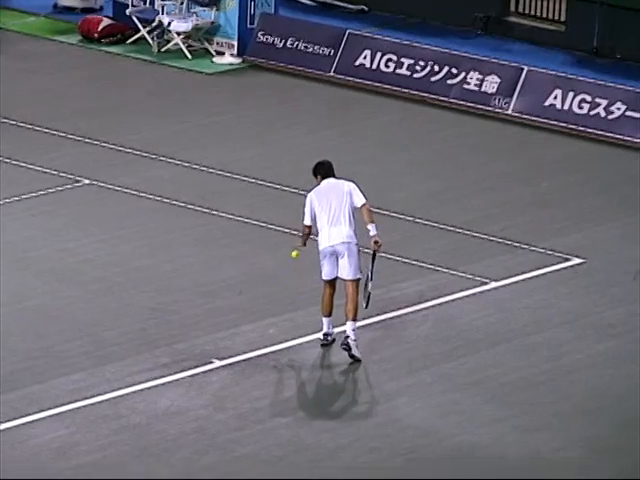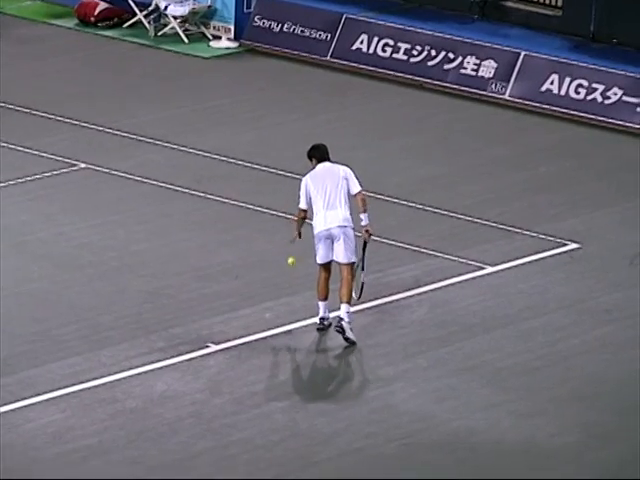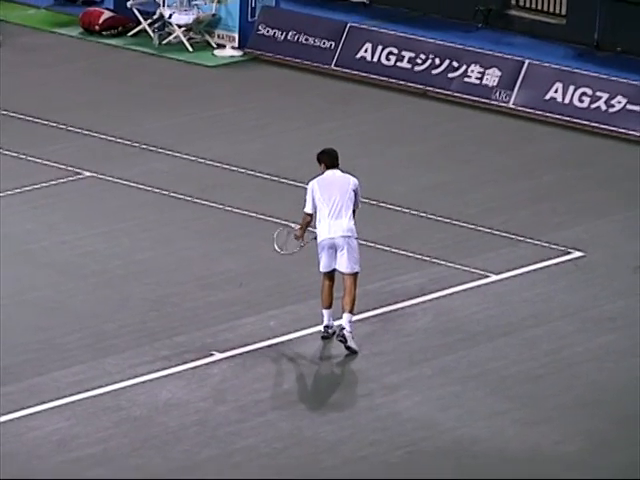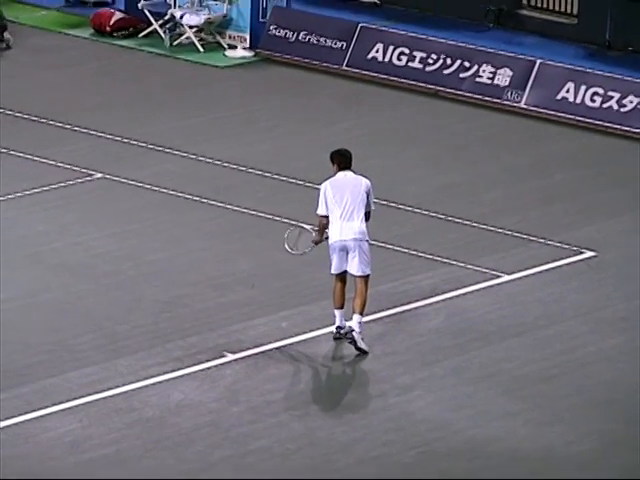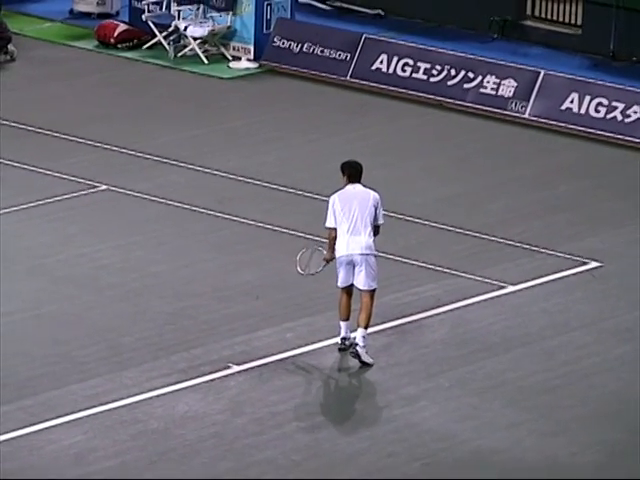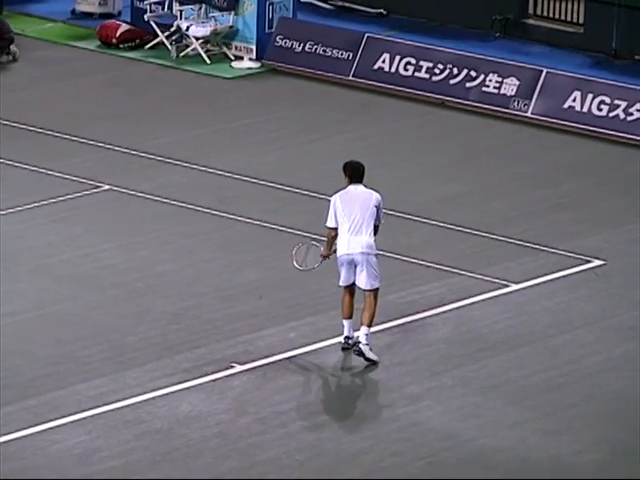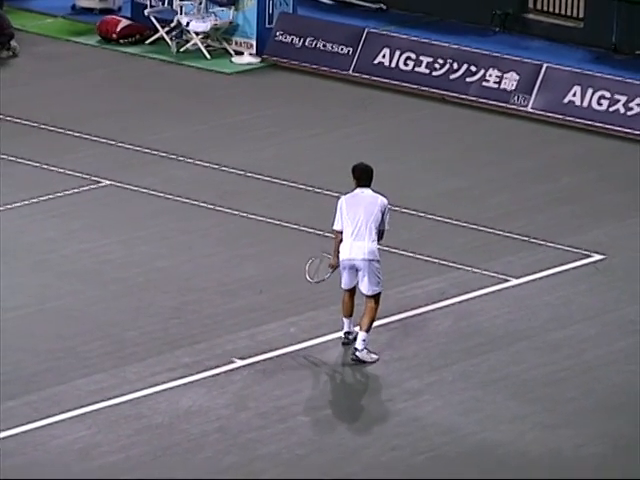
dt=0.5s
person 1, frame 1
left shoulder: (313, 195)
right shoulder: (348, 186)
left elbow: (307, 229)
right elbow: (365, 208)
left wrist: (302, 242)
right wrist: (373, 233)
left hip: (326, 244)
right hip: (346, 241)
left knee: (328, 286)
right knee: (351, 288)
left ankle: (327, 332)
right ankle: (349, 336)
person 1, frame 2
left shoulder: (308, 178)
right shoulder: (344, 171)
left elbow: (303, 213)
right elbow: (360, 197)
left wrist: (297, 229)
right wrist: (365, 223)
left hip: (321, 228)
right hip: (343, 225)
left knee: (324, 270)
right knee: (347, 272)
left ankle: (323, 317)
right ankle: (344, 319)
person 1, frame 3
left shoulder: (314, 184)
right shoulder: (352, 181)
left elbow: (308, 216)
left wrist: (301, 232)
left hip: (325, 236)
right hip: (346, 234)
left knee: (327, 278)
right knee: (350, 281)
left ankle: (327, 325)
right ankle: (345, 328)
person 1, frame 4
left shoulder: (327, 185)
right shoulder: (364, 183)
left elbow: (323, 220)
left wrist: (319, 236)
left hip: (336, 238)
right hip: (358, 236)
left knee: (339, 280)
right knee: (361, 283)
left ankle: (339, 326)
right ankle: (355, 329)
person 1, frame 5
left shoulder: (336, 198)
right shoulder: (373, 197)
left elbow: (332, 233)
right elbow: (376, 230)
left wrist: (330, 252)
left hip: (343, 251)
right hip: (364, 251)
left knee: (345, 292)
right knee: (367, 297)
left ankle: (344, 338)
right ankle: (359, 344)
person 1, frame 6
left shoulder: (337, 198)
right shoulder: (375, 197)
left elbow: (332, 232)
left wrist: (327, 249)
left hip: (344, 250)
right hip: (366, 250)
left knee: (348, 291)
right knee: (370, 296)
left ankle: (347, 337)
right ankle: (363, 341)
person 1, frame 7
left shoulder: (344, 200)
right shoulder: (382, 202)
left elbow: (338, 234)
right elbow: (380, 234)
left wrist: (335, 257)
left hip: (347, 254)
right hip: (368, 255)
left knee: (348, 292)
right knee: (372, 301)
left ankle: (348, 333)
right ankle: (360, 347)
